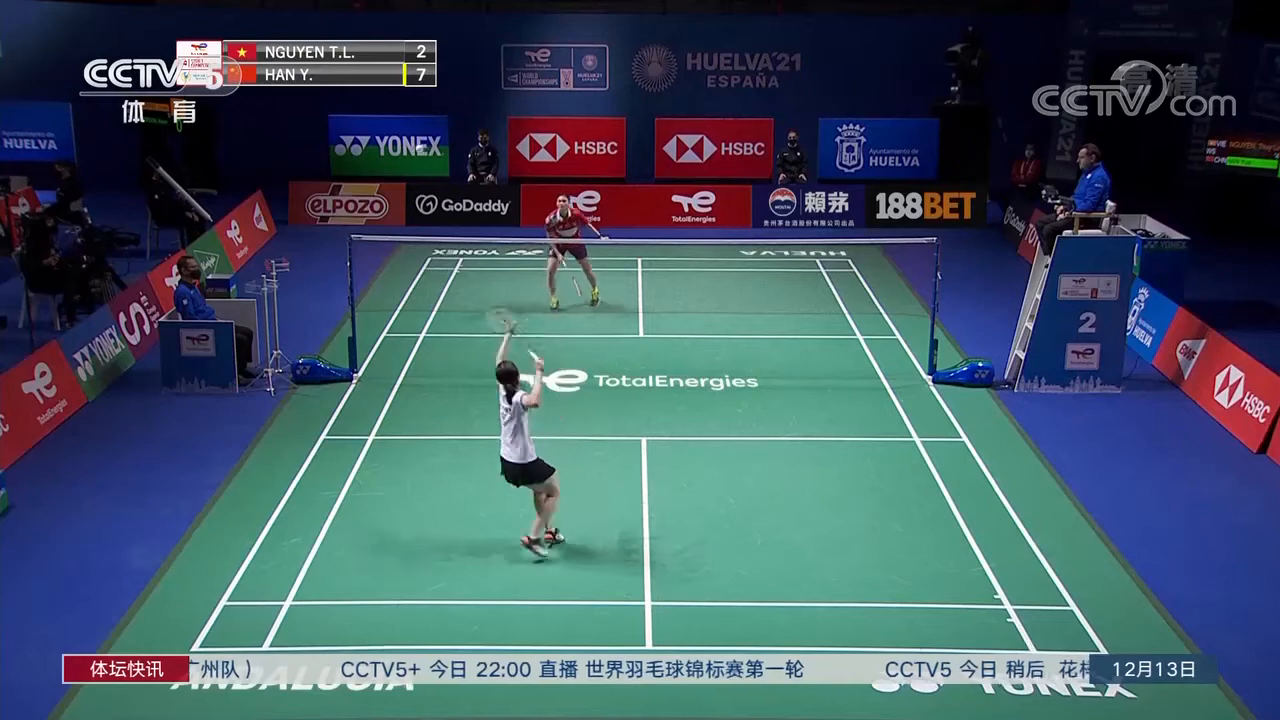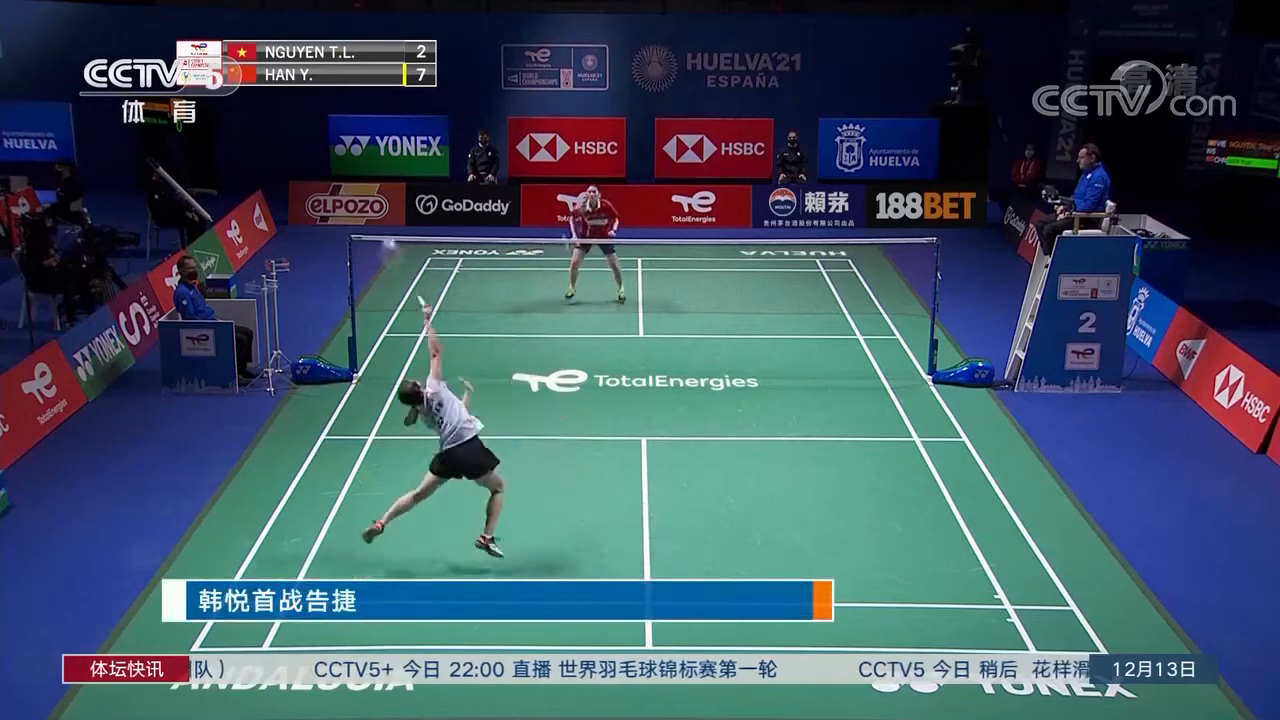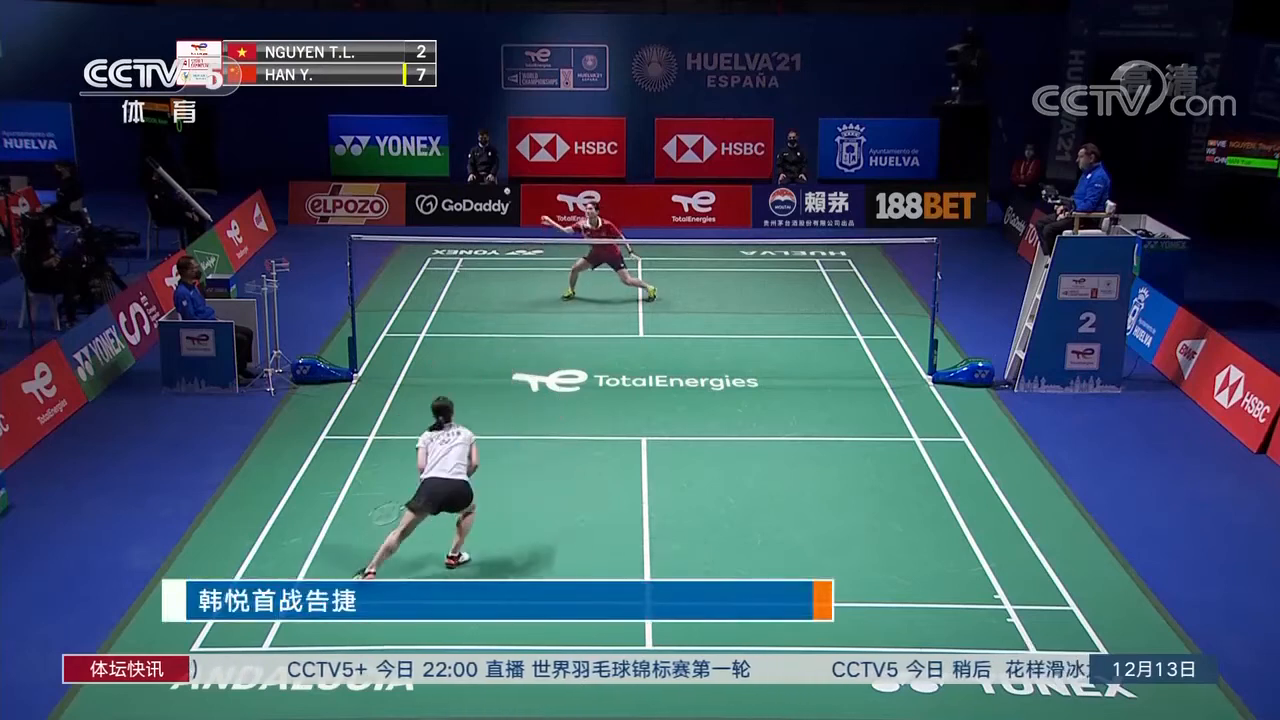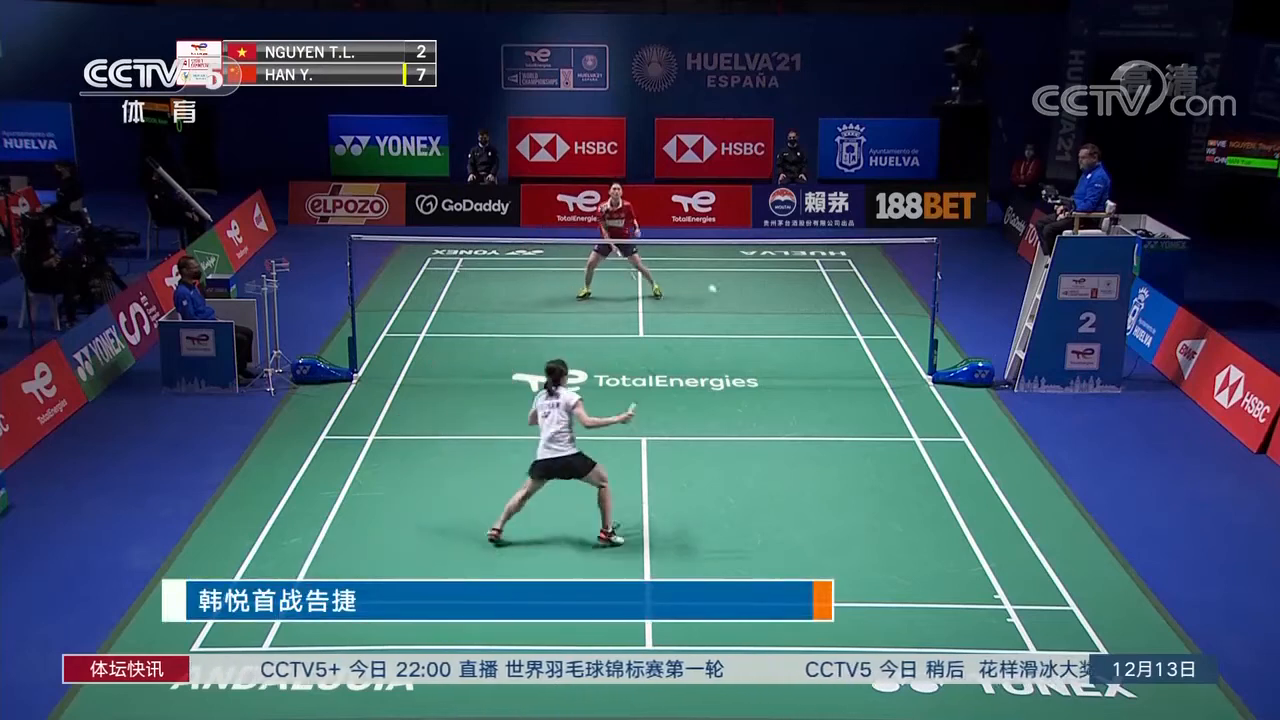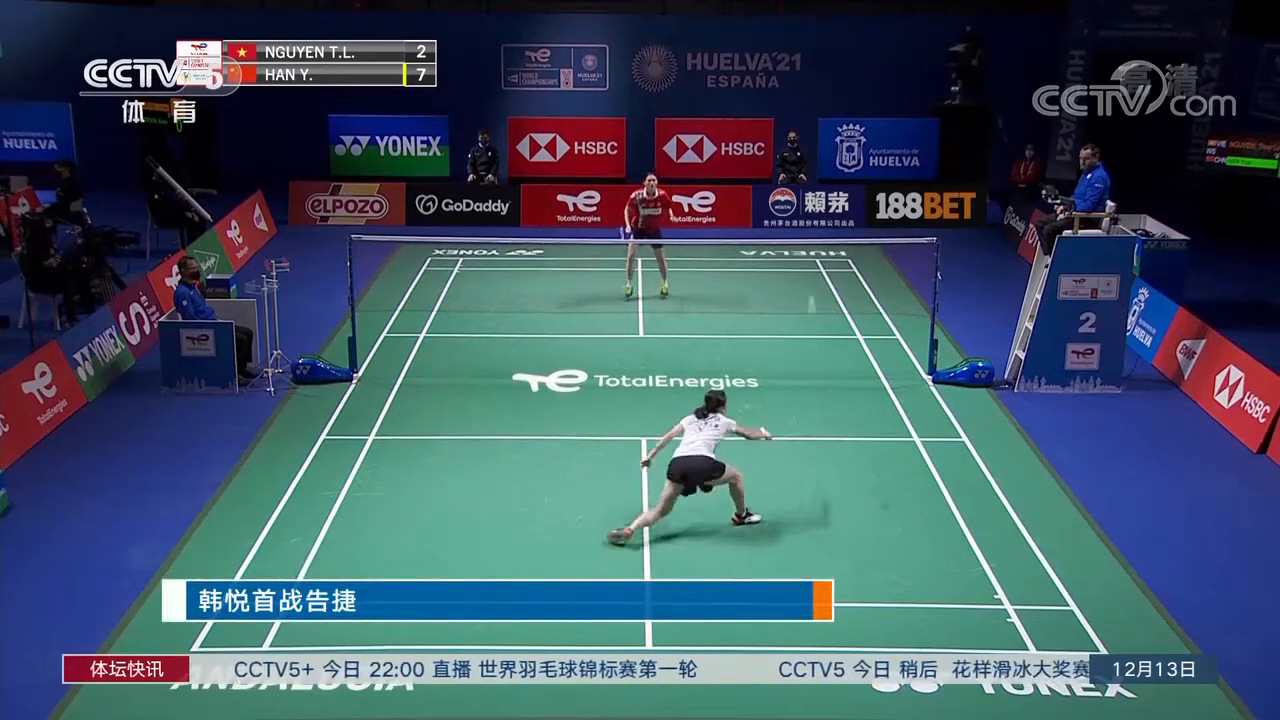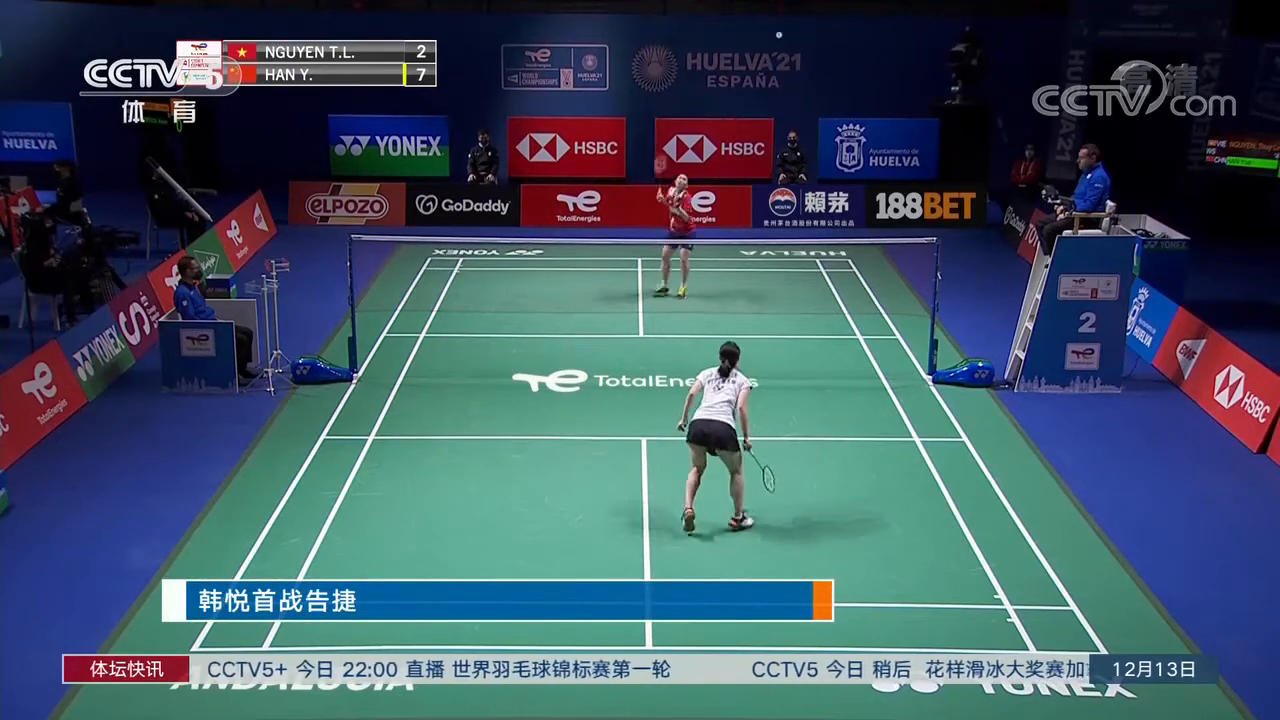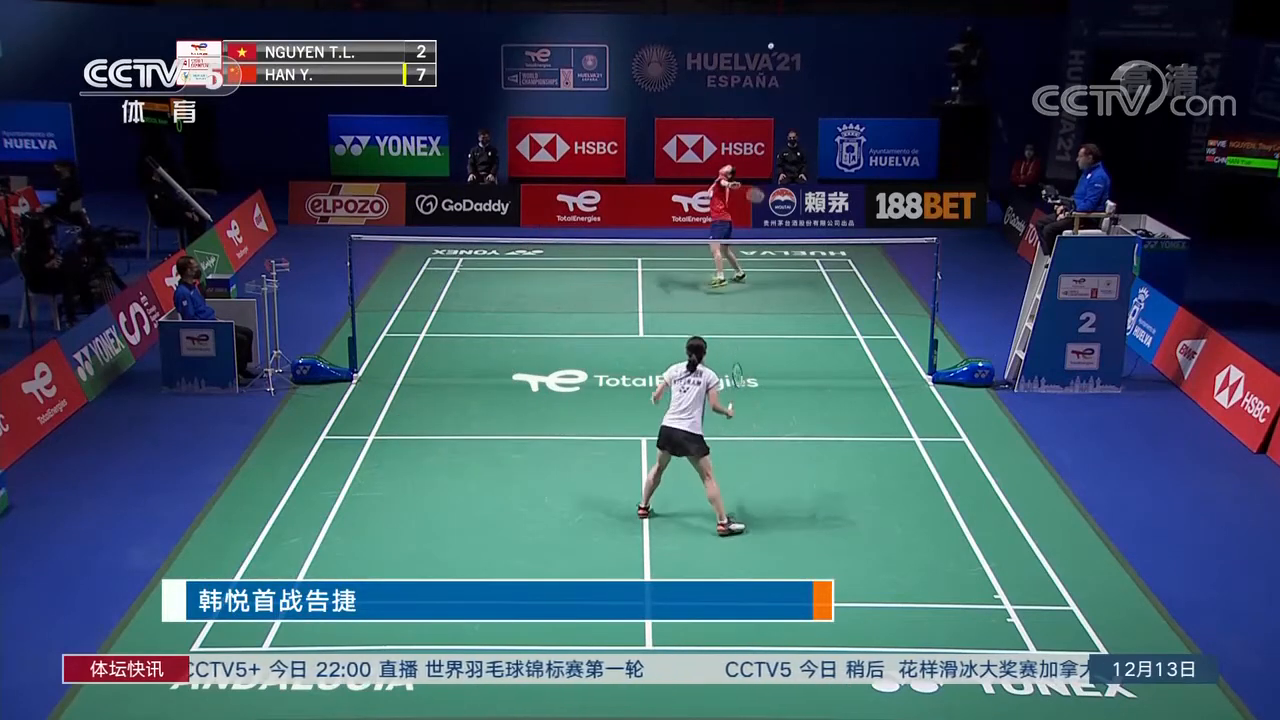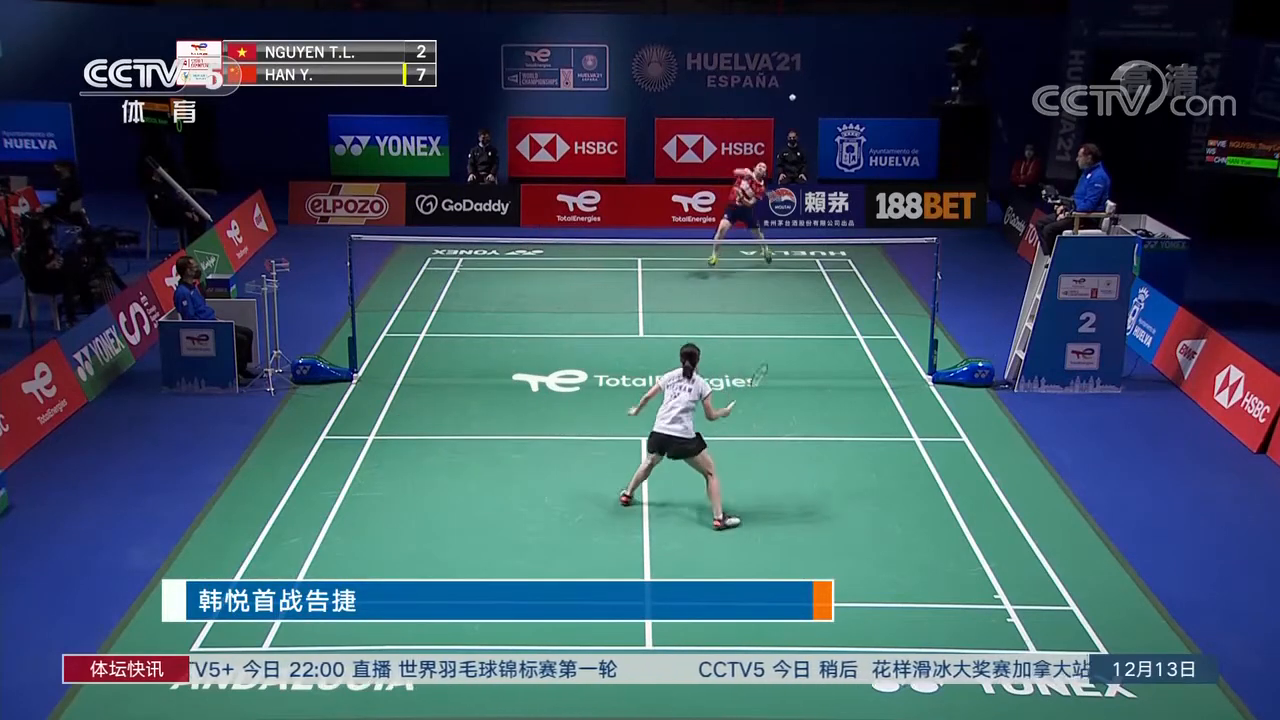
dt=0.4s
person 1, frame 1
left shoulder: (503, 391)
right shoulder: (518, 398)
left elbow: (500, 366)
right elbow: (534, 401)
left wrist: (507, 335)
right wrist: (538, 373)
left hip: (507, 460)
right hip: (523, 463)
left knee: (539, 489)
right knee: (553, 493)
left ankle: (549, 532)
right ankle: (534, 538)
person 1, frame 2
left shoulder: (423, 414)
right shoulder: (433, 391)
right elbow: (436, 353)
left wrist: (465, 397)
right wrist: (428, 323)
left hip: (447, 457)
right hip: (470, 451)
left knee: (419, 495)
right knee: (498, 489)
left ankle: (380, 525)
right ankle: (487, 538)
person 1, frame 3
left shoulder: (428, 436)
right shoulder: (466, 433)
left elbow: (421, 467)
right elbow: (474, 464)
left hip: (431, 485)
right hip: (459, 486)
left knee: (401, 531)
right knee: (469, 509)
left ankle: (370, 571)
right ankle: (454, 555)
person 1, frame 4
left shoulder: (540, 396)
right shoulder: (570, 396)
left elbow: (531, 420)
right elbow: (587, 423)
right wrist: (619, 419)
left hip: (544, 459)
right hip: (568, 457)
left knee: (525, 492)
right knee: (603, 482)
left ankle: (497, 529)
right ankle: (607, 532)
person 1, frame 5
left shoulder: (691, 419)
right shoulder: (725, 421)
left elbow: (668, 436)
right elbow: (748, 434)
left wrist: (650, 456)
right wrist: (763, 434)
left hip: (678, 463)
right hip: (703, 464)
left knee: (662, 509)
right knee: (736, 477)
left ankle: (628, 531)
right ankle: (741, 515)
person 1, frame 6
left shoulder: (707, 374)
right shoulder: (742, 380)
left elbow: (691, 394)
right elbow: (741, 408)
left wrist: (683, 419)
right wrist: (746, 438)
left hip: (698, 425)
right hip: (722, 427)
left knee: (697, 468)
right knee: (736, 471)
left ankle: (688, 509)
right ankle: (738, 517)
person 1, frame 7
left shoulder: (674, 369)
right shoulder: (710, 375)
left elbow: (656, 395)
right elbow: (714, 406)
left wrist: (655, 399)
right wrist: (728, 412)
left hip: (668, 428)
right hip: (690, 433)
left knee: (659, 466)
right knee: (708, 477)
left ankle: (644, 507)
right ankle: (723, 522)
person 1, frame 8
left shoulder: (668, 377)
right shoulder: (701, 384)
left elbow: (647, 397)
right elbow: (711, 416)
left wrist: (636, 410)
right wrist: (725, 412)
left hip: (659, 433)
right hip: (683, 437)
left knee: (650, 461)
right knee: (710, 473)
left ankle: (628, 494)
right ankle: (719, 518)
